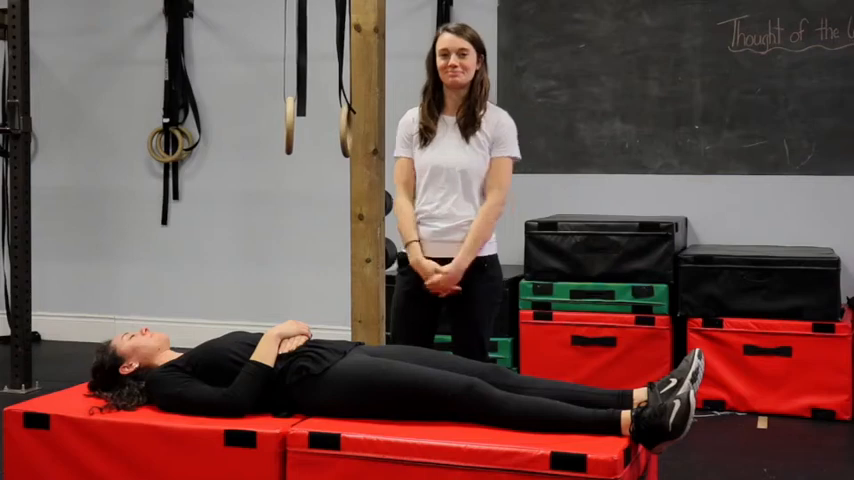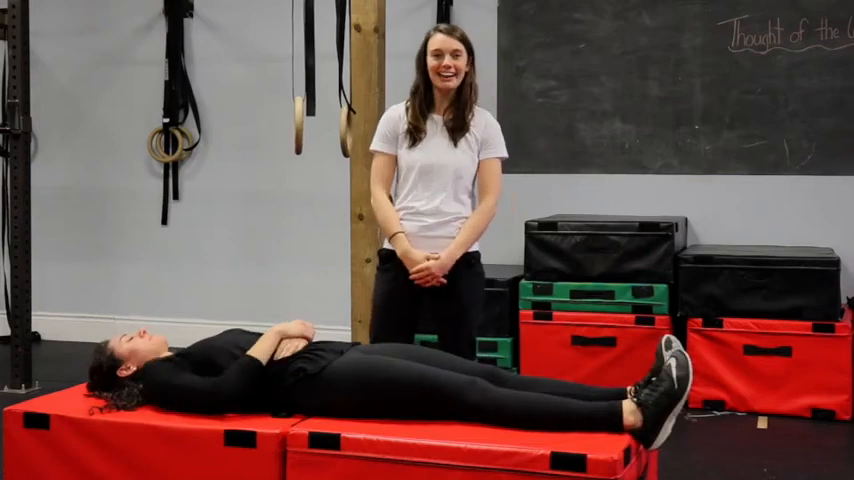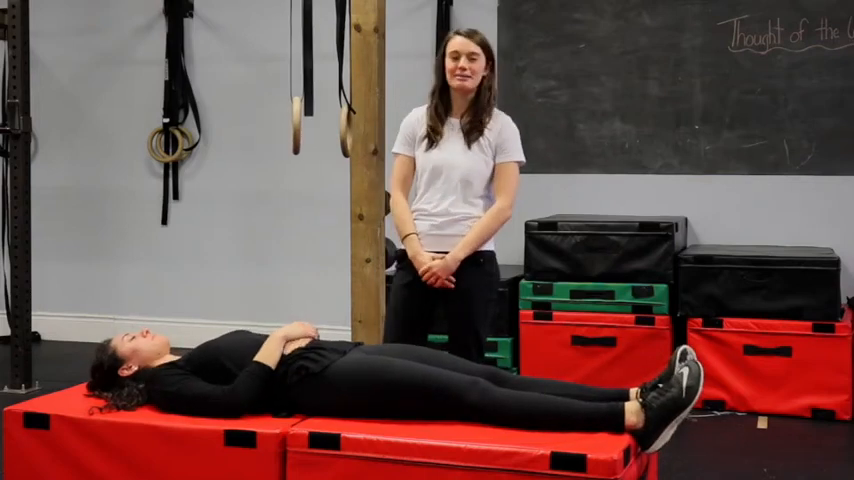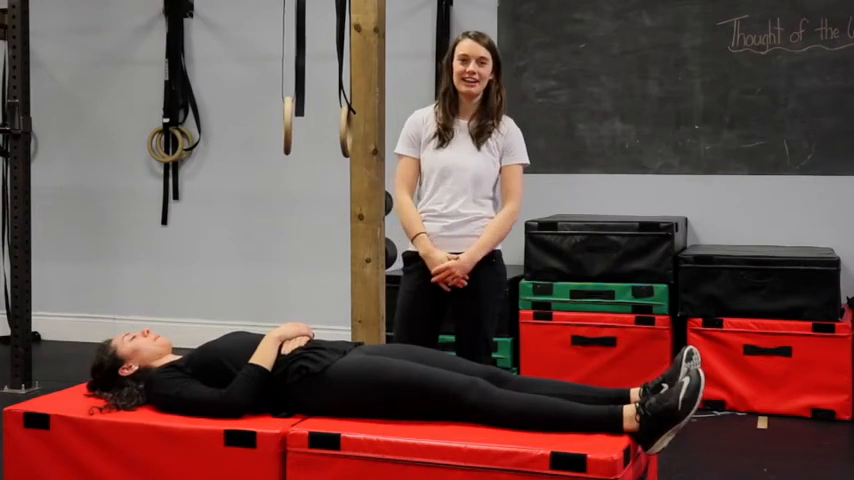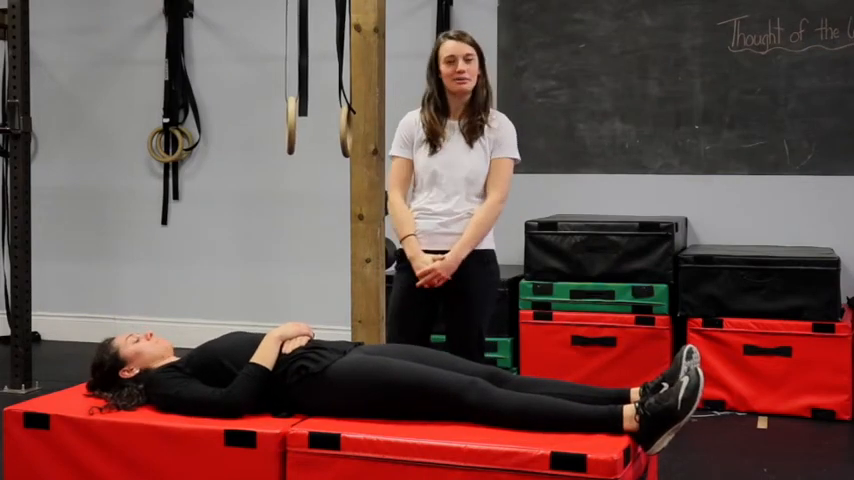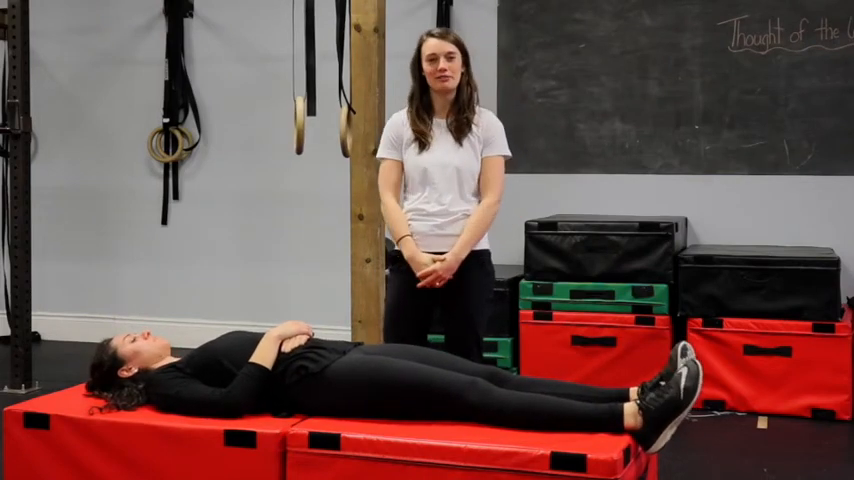
dt=0.7s
person 1, frame 1
left shoulder: (193, 359)
right shoulder: (167, 384)
right elbow: (237, 402)
left wrist: (285, 337)
right wrist: (274, 339)
left hip: (341, 355)
right hip: (319, 383)
left knee: (490, 375)
right knee: (473, 397)
left ankle: (640, 397)
right ankle: (633, 424)
person 1, frame 2
left shoulder: (188, 357)
right shoulder: (162, 381)
right elbow: (230, 393)
left wrist: (284, 338)
right wrist: (273, 335)
left hip: (338, 355)
right hip: (319, 385)
left knee: (489, 375)
right knee: (471, 397)
left ankle: (632, 393)
right ankle: (631, 418)
person 1, frame 3
left shoulder: (191, 358)
right shoulder: (167, 385)
right elbow: (239, 400)
left wrist: (285, 337)
right wrist: (278, 339)
left hip: (340, 354)
right hip: (319, 383)
left knee: (490, 375)
right knee: (472, 397)
left ankle: (637, 395)
right ankle: (632, 418)
person 1, frame 4
left shoulder: (194, 358)
right shoulder: (166, 385)
right elbow: (237, 402)
left wrist: (285, 337)
right wrist: (274, 339)
left hip: (339, 354)
right hip: (320, 384)
left knee: (489, 375)
right knee: (472, 397)
left ankle: (637, 396)
right ankle: (632, 421)
person 1, frame 5
left shoulder: (193, 358)
right shoulder: (167, 385)
right elbow: (237, 401)
left wrist: (286, 337)
right wrist: (274, 339)
left hip: (341, 355)
right hip: (317, 383)
left knee: (491, 376)
right knee: (473, 398)
left ankle: (637, 396)
right ankle: (632, 422)
person 1, frame 6
left shoulder: (194, 359)
right shoulder: (166, 387)
right elbow: (236, 402)
left wrist: (288, 335)
right wrist: (274, 338)
left hip: (341, 354)
right hip: (320, 383)
left knee: (492, 376)
right knee: (474, 398)
left ankle: (637, 396)
right ankle: (634, 420)
person 2, frame 1
left shoulder: (497, 122)
right shoulder: (412, 122)
left elbow: (495, 201)
right elbow: (403, 196)
left wrist: (458, 265)
right wrist: (417, 257)
left hip: (476, 265)
right hip: (418, 264)
left knee: (471, 365)
person 2, frame 2
left shoulder: (484, 125)
right shoulder: (397, 118)
left elbow: (488, 202)
right elbow: (379, 193)
left wrist: (448, 257)
right wrist: (406, 250)
left hip: (460, 261)
right hip: (398, 258)
left knee: (458, 362)
person 2, frame 3
left shoulder: (501, 127)
right shoulder: (417, 121)
left elbow: (503, 205)
right elbow: (398, 194)
left wrist: (453, 258)
right wrist: (416, 252)
left hip: (472, 261)
right hip: (415, 258)
left knee: (466, 362)
person 2, frame 4
left shoulder: (505, 131)
right shoulder: (421, 122)
left elbow: (511, 206)
right elbow: (402, 195)
left wrist: (469, 259)
right wrist: (429, 252)
left hip: (481, 262)
right hip: (423, 259)
left knee: (474, 363)
person 2, frame 5
left shoulder: (498, 127)
right shoulder: (413, 123)
left elbow: (495, 200)
right elbow: (396, 195)
left wrist: (452, 259)
right wrist: (415, 254)
left hip: (473, 259)
right hip: (416, 258)
left knee: (466, 361)
person 2, frame 6
left shoulder: (486, 125)
right shoulder: (401, 124)
left elbow: (491, 200)
right elbow: (388, 197)
left wrist: (453, 257)
right wrist: (412, 253)
left hip: (469, 260)
right hip: (411, 259)
left knee: (465, 361)
